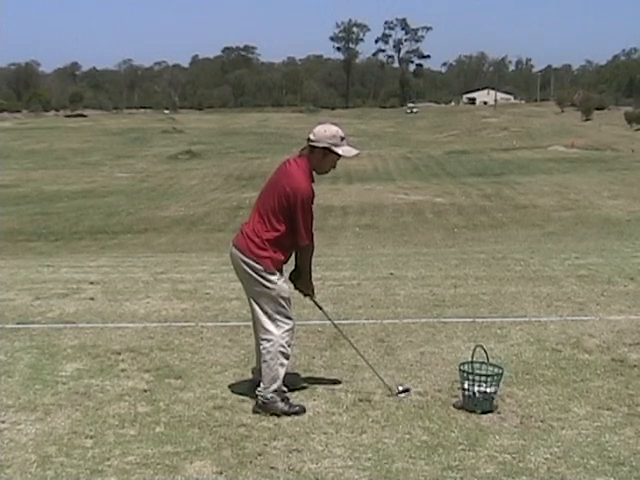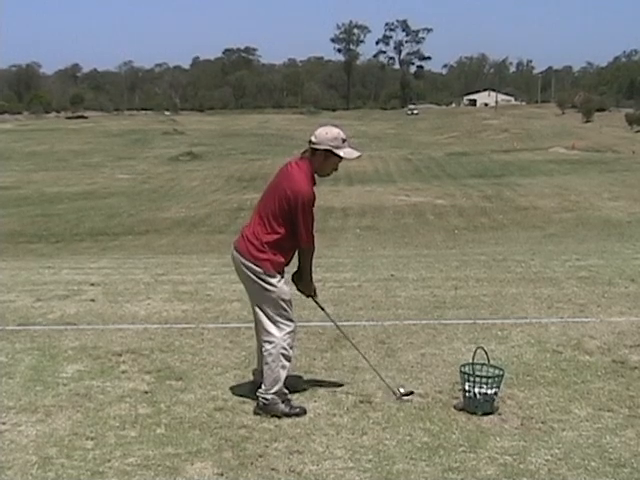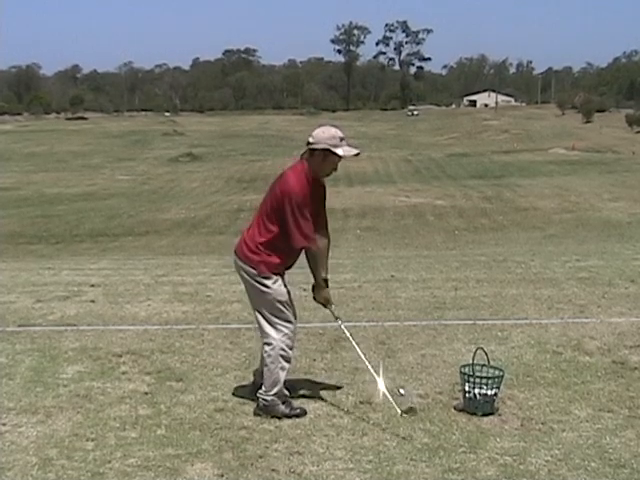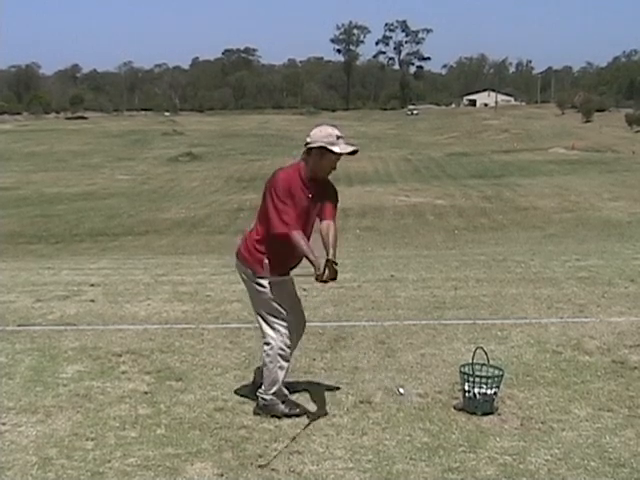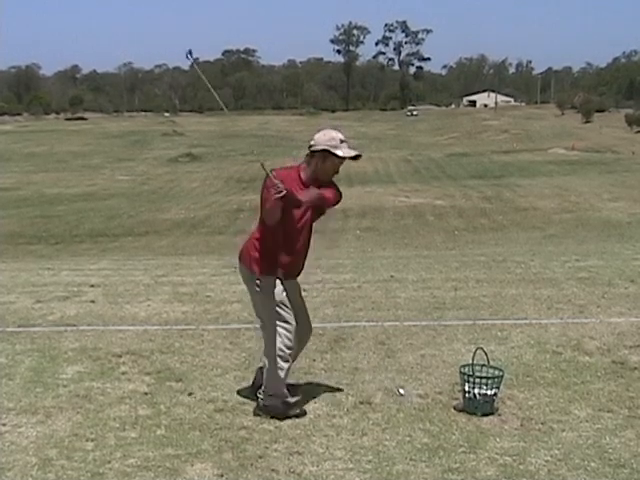
dt=0.2s
person 1, frame 1
left shoulder: (292, 165)
right shoulder: (301, 186)
right elbow: (305, 239)
left wrist: (298, 270)
right wrist: (305, 277)
left hip: (245, 249)
right hip: (260, 259)
left knee: (267, 323)
right knee: (280, 327)
left ankle: (264, 377)
right ankle: (269, 396)
person 1, frame 2
left shoulder: (295, 169)
right shoulder: (301, 188)
left elbow: (302, 235)
right elbow: (305, 240)
left wrist: (302, 272)
right wrist: (306, 276)
left hip: (249, 252)
right hip: (260, 261)
left knee: (269, 324)
right knee: (282, 328)
left ankle: (265, 378)
right ankle: (270, 398)
person 1, frame 3
left shoulder: (316, 184)
right shoulder: (294, 185)
left elbow: (321, 232)
right elbow: (307, 240)
left wrist: (324, 280)
right wrist: (320, 282)
left hip: (267, 261)
right hip: (259, 263)
left knee: (281, 326)
right knee: (282, 330)
left ankle: (265, 380)
right ankle: (270, 399)
person 1, frame 4
left shoulder: (327, 190)
right shoulder: (282, 179)
left elbow: (327, 222)
right elbow: (286, 230)
left wrist: (331, 259)
right wrist: (315, 263)
left hip: (280, 267)
right hip: (259, 263)
left knee: (295, 325)
right knee: (281, 330)
left ankle: (265, 378)
right ankle: (269, 398)
person 1, frame 5
left shoulder: (331, 192)
right shoulder: (278, 178)
left elbow: (313, 197)
right elbow: (269, 219)
left wrist: (292, 197)
right wrist: (276, 198)
left hip: (288, 270)
right hip: (261, 266)
left knee: (301, 330)
right knee: (283, 332)
left ankle: (266, 381)
right ankle: (269, 399)
